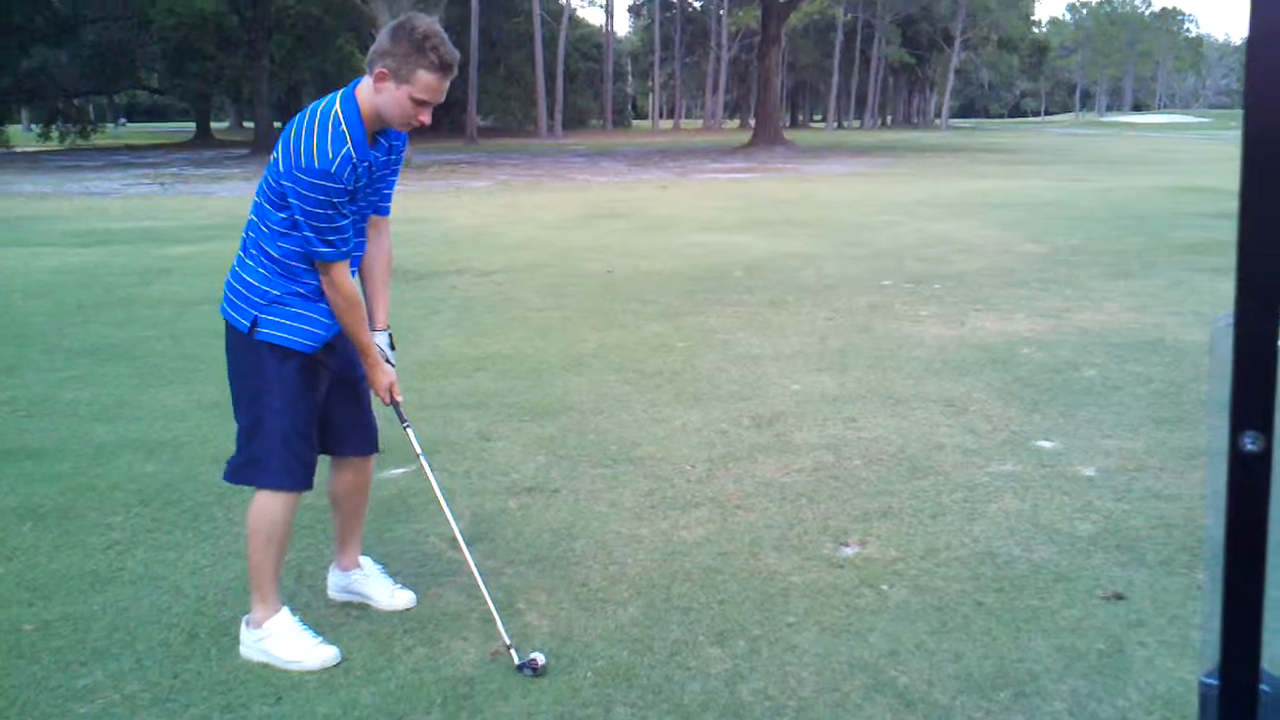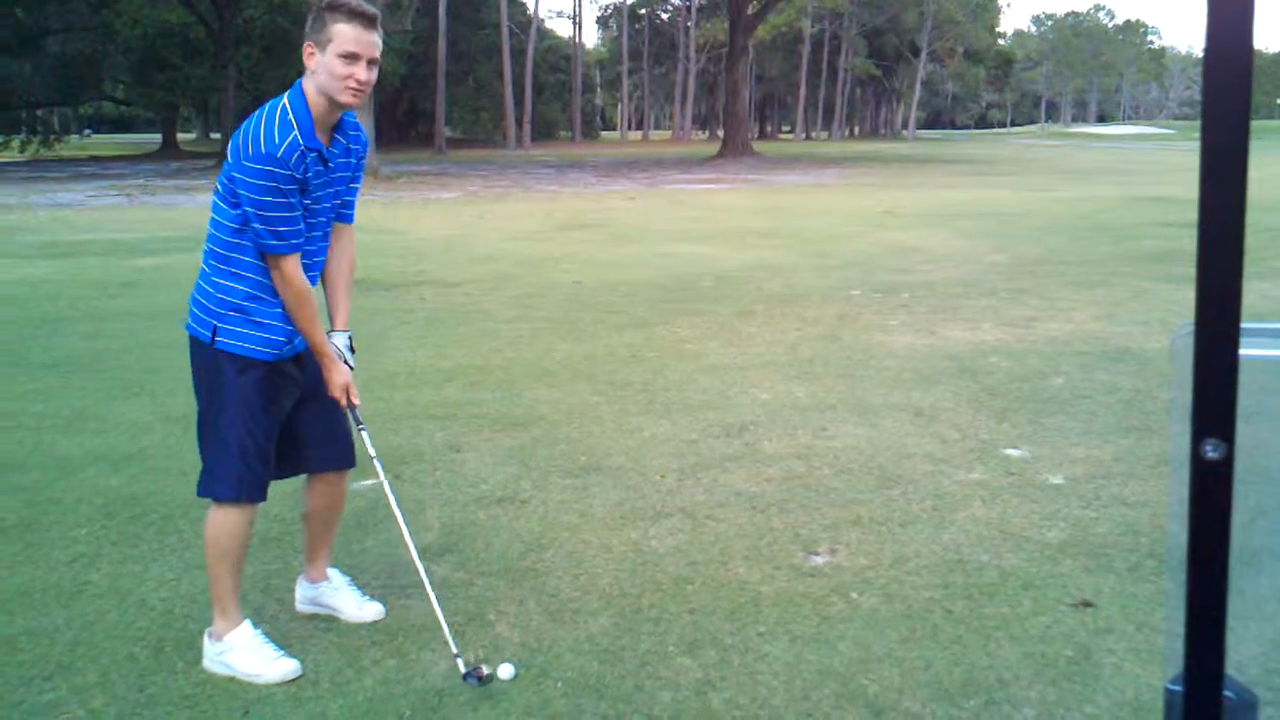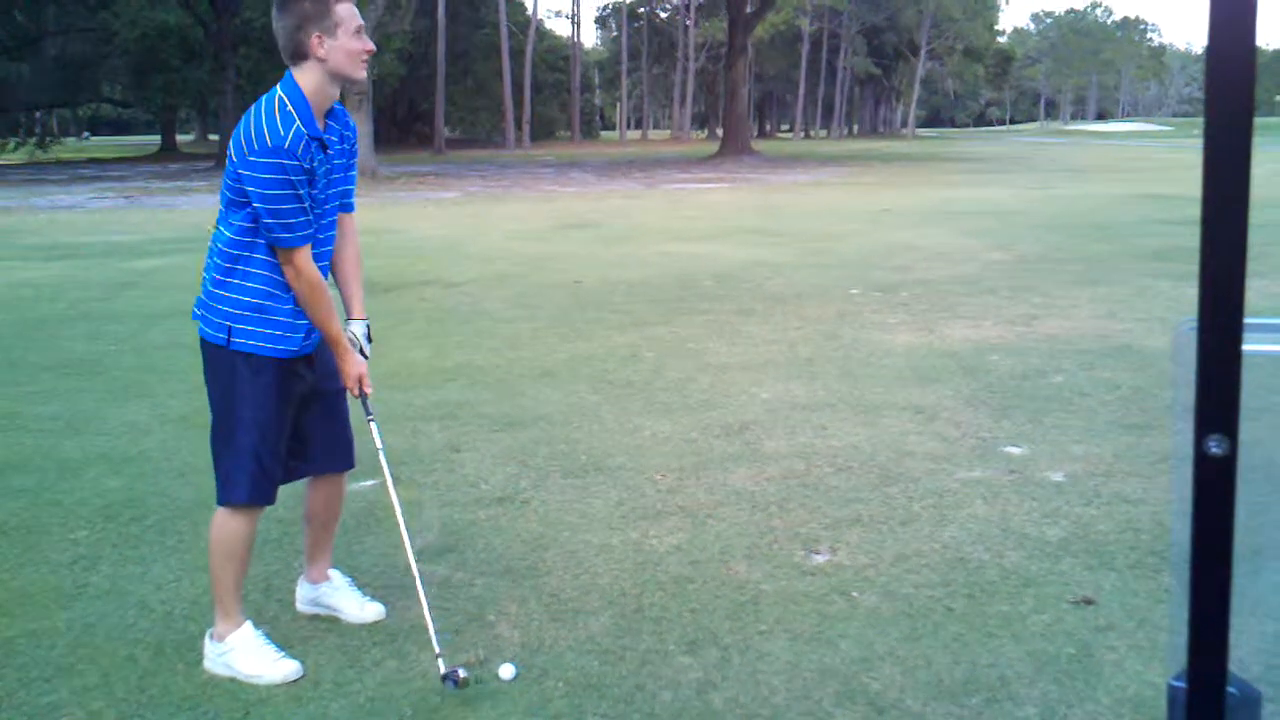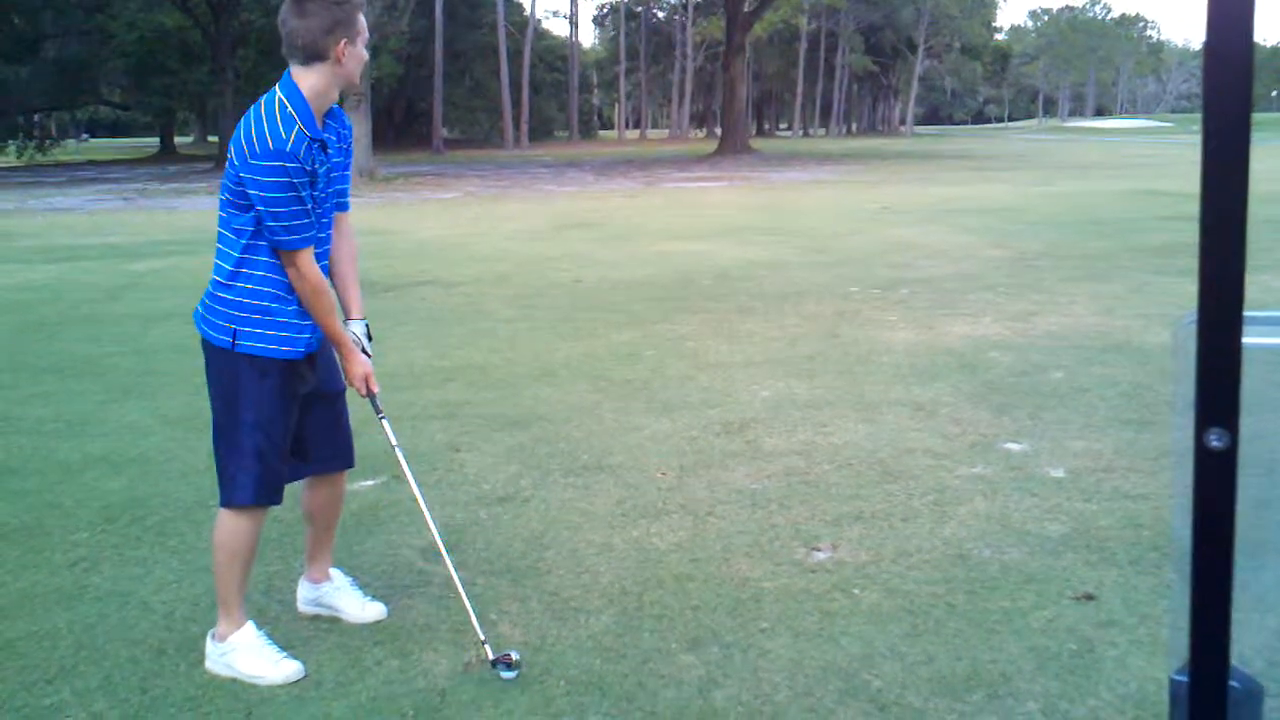
dt=1s
person 1, frame 1
left shoulder: (388, 133)
right shoulder: (321, 151)
right elbow: (335, 275)
left wrist: (381, 332)
right wrist: (372, 361)
left hip: (329, 318)
right hip: (273, 319)
left knee: (355, 446)
right knee: (282, 471)
left ankle: (348, 567)
right ankle: (262, 620)
person 1, frame 2
left shoulder: (350, 139)
right shoulder: (269, 145)
right elbow: (284, 269)
left wrist: (341, 335)
right wrist: (327, 358)
left hip: (300, 334)
right hip: (239, 335)
left knee: (331, 461)
right knee: (238, 484)
left ankle: (316, 580)
right ankle: (225, 632)
person 1, frame 3
left shoulder: (341, 126)
right shoulder: (272, 137)
right elbow: (297, 263)
left wrist: (358, 323)
right wrist: (342, 348)
left hip: (308, 331)
right hip: (251, 335)
left knee: (330, 461)
right knee: (245, 487)
left ankle: (317, 580)
right ankle: (227, 633)
person 1, frame 4
left shoulder: (336, 125)
right shoulder: (272, 139)
right elbow: (300, 264)
left wrist: (357, 323)
right wrist: (345, 349)
left hip: (307, 333)
right hip: (254, 337)
left knee: (329, 461)
right knee: (250, 488)
left ankle: (318, 580)
right ankle: (229, 633)
